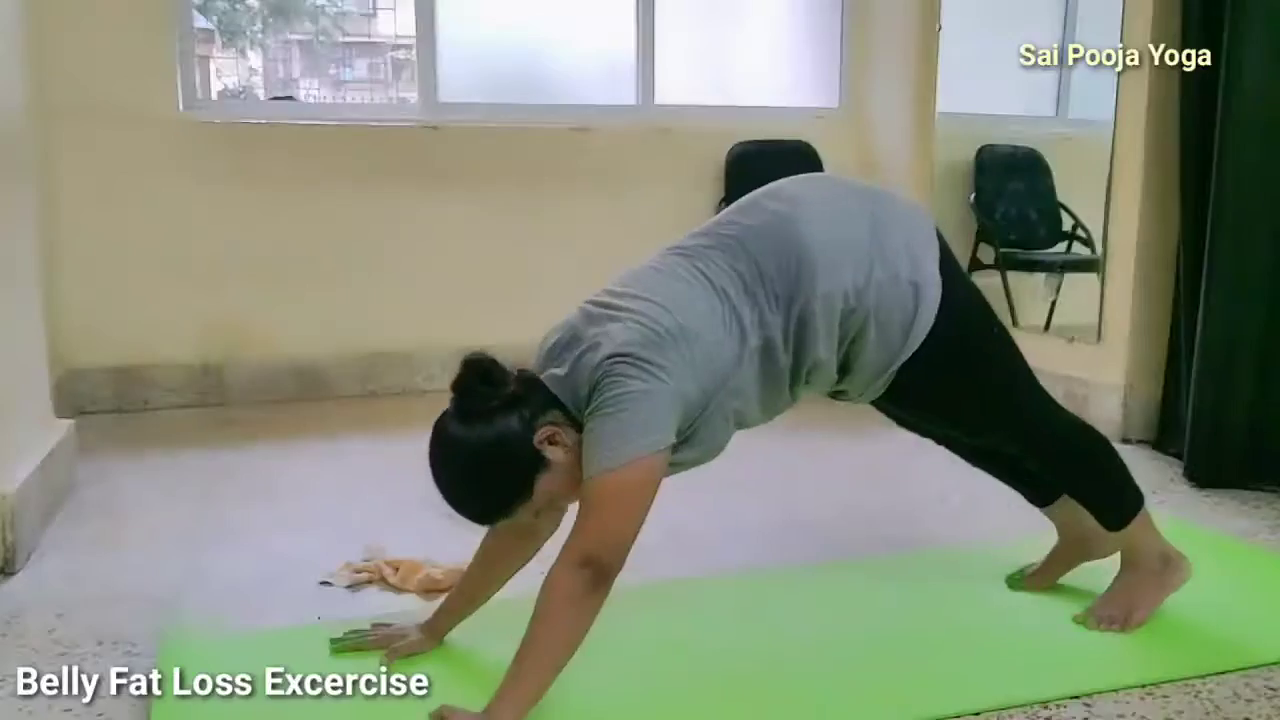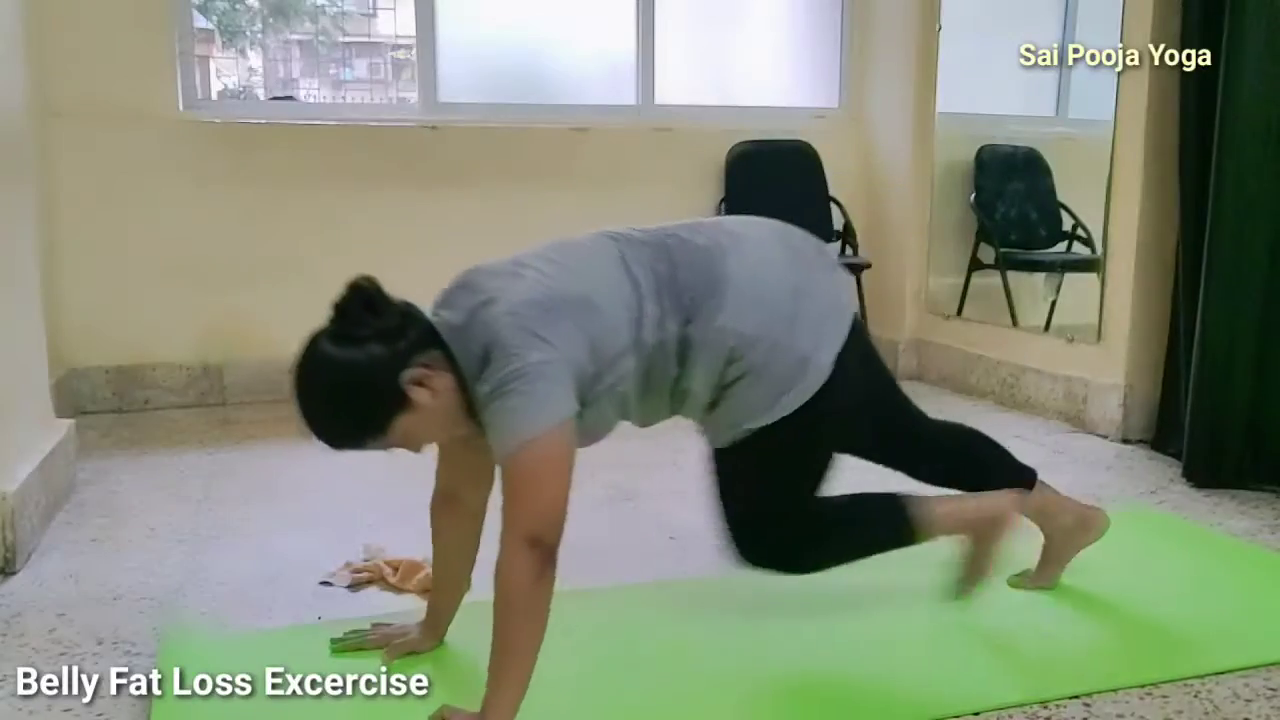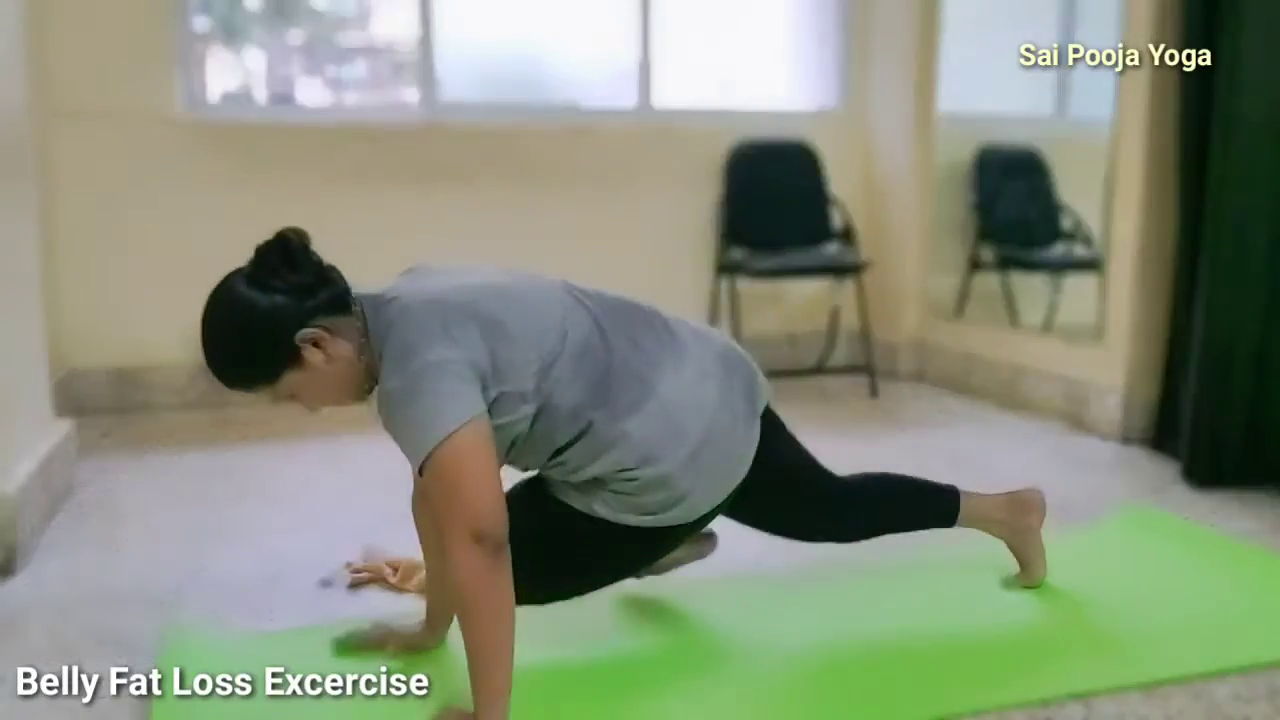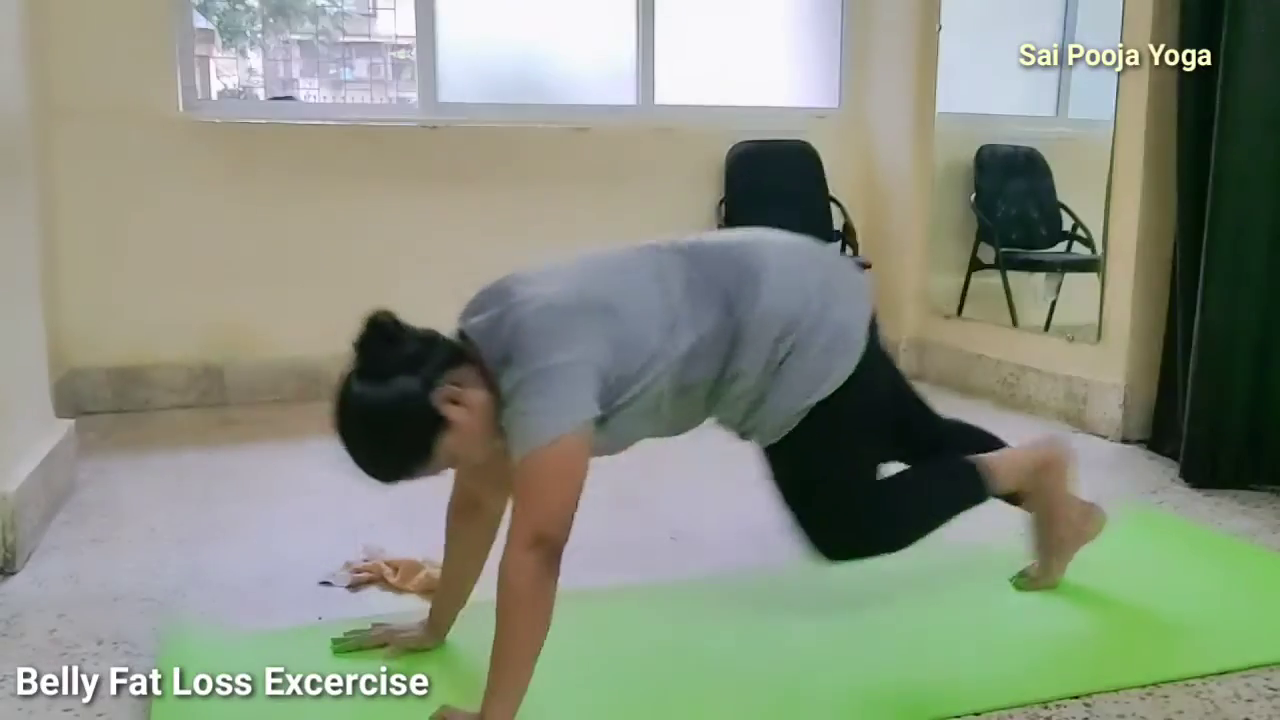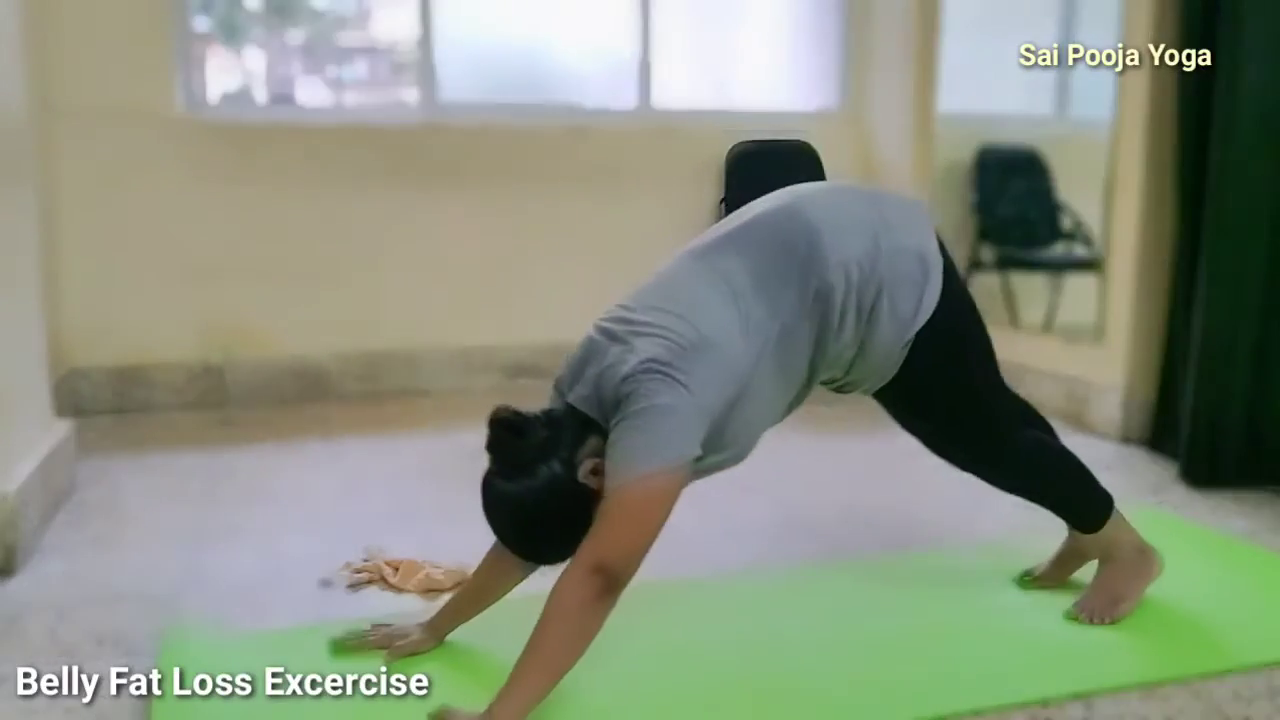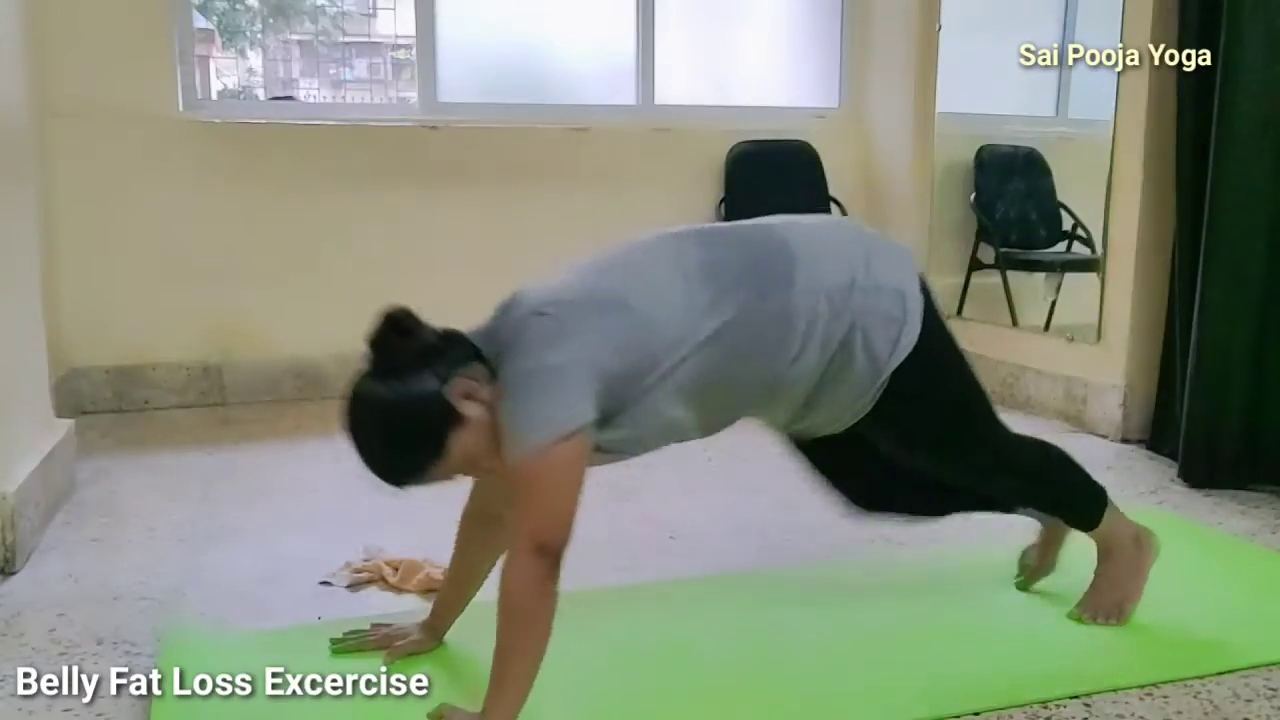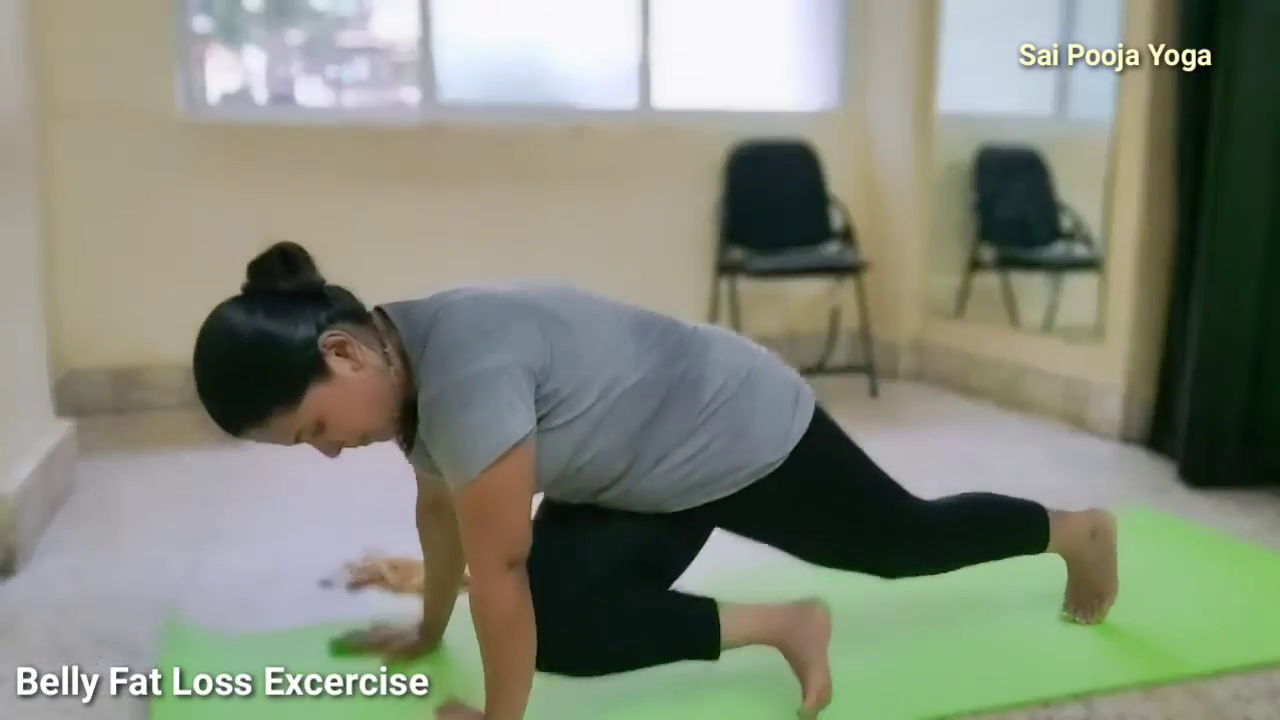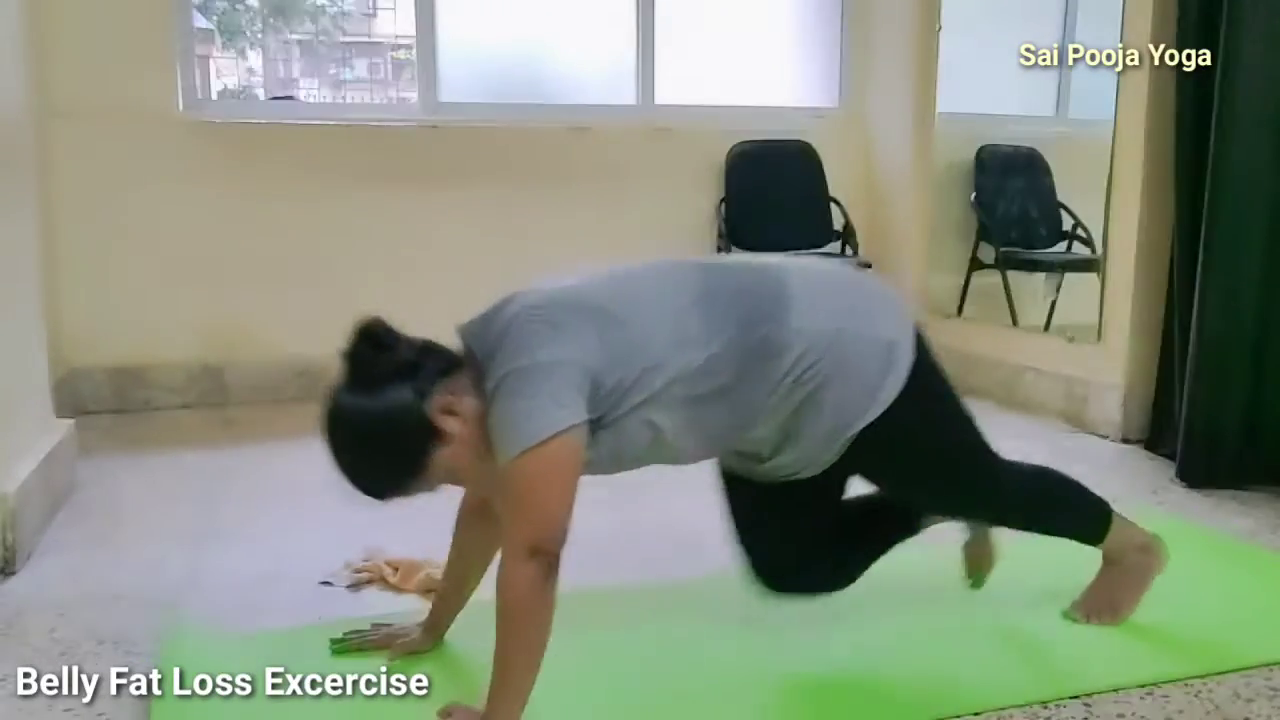
dt=0.5s
person 1, frame 1
left shoulder: (627, 393)
right shoulder: (550, 386)
left elbow: (587, 567)
right elbow: (525, 527)
right wrist: (433, 627)
left hip: (876, 277)
right hip: (812, 240)
left knee: (1018, 419)
right knee: (960, 424)
left ankle: (1153, 556)
right ankle: (1080, 529)
person 1, frame 2
left shoulder: (515, 366)
right shoulder: (450, 336)
left elbow: (530, 545)
right elbow: (459, 493)
right wrist: (433, 625)
left hip: (773, 336)
right hip: (778, 284)
left knee: (768, 537)
right knee: (901, 436)
left ankle: (978, 512)
right ankle: (1066, 514)
person 1, frame 3
left shoulder: (416, 365)
right shoulder: (401, 314)
left elbow: (478, 545)
right elbow: (435, 491)
right wrist: (432, 626)
left hip: (673, 449)
right hip: (705, 386)
left knee: (514, 552)
right knee: (825, 506)
left ankle: (660, 537)
right ankle: (1008, 511)
person 1, frame 4
left shoulder: (540, 376)
right shoulder: (472, 355)
left elbow: (534, 549)
right elbow: (479, 501)
right wrist: (432, 626)
left hip: (798, 331)
right hip: (776, 307)
left knee: (845, 528)
right knee: (911, 436)
left ankle: (1022, 471)
right ankle: (1068, 511)
person 1, frame 5
left shoulder: (657, 406)
right shoulder: (577, 412)
left elbow: (598, 577)
right elbow: (538, 528)
right wrist: (434, 627)
left hip: (880, 268)
right hip: (817, 250)
left knee: (981, 430)
right knee: (975, 421)
left ankle: (1127, 549)
right ankle: (1085, 534)
person 1, frame 6
left shoulder: (539, 371)
right shoulder: (491, 363)
left elbow: (536, 552)
right elbow: (492, 509)
right wrist: (433, 627)
left hip: (854, 313)
right hip: (790, 355)
left knee: (979, 452)
right knee: (874, 489)
left ankle: (1122, 539)
right ankle: (1046, 510)
person 1, frame 7
left shoulder: (464, 368)
right shoulder: (399, 360)
left elbow: (499, 568)
right elbow: (440, 508)
right wrist: (426, 632)
left hip: (745, 430)
right hip: (645, 469)
left knee: (901, 537)
right knee: (559, 627)
left ankle: (1079, 532)
right ankle: (776, 628)
person 1, frame 8
left shoulder: (528, 378)
right shoulder: (477, 374)
left elbow: (530, 558)
right elbow: (487, 509)
right wrist: (430, 629)
left hip: (839, 357)
right hip: (770, 380)
left knee: (976, 484)
right knee: (791, 567)
left ankle: (1130, 549)
right ankle: (948, 509)
